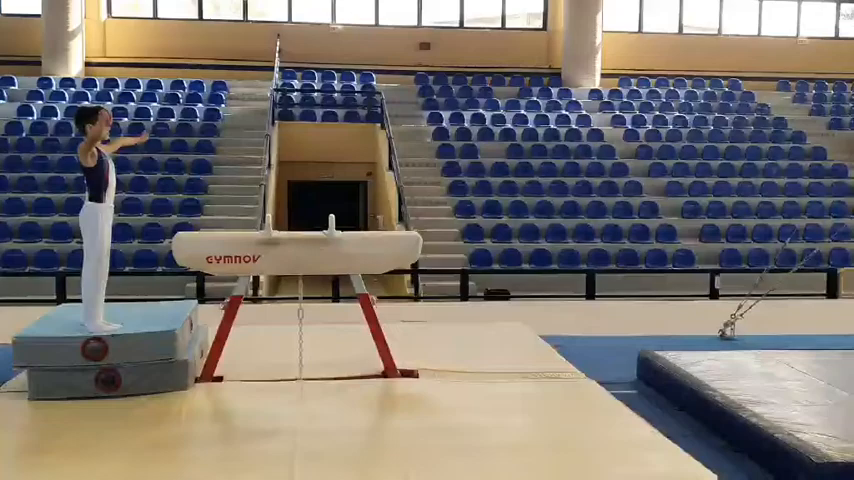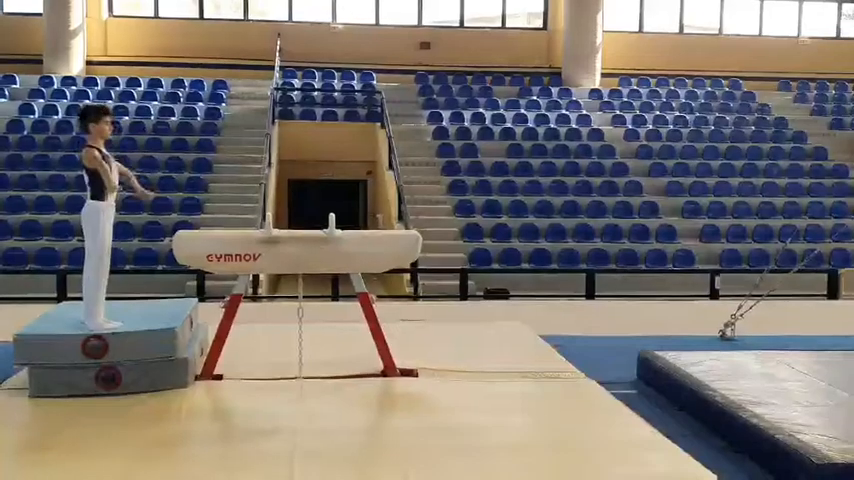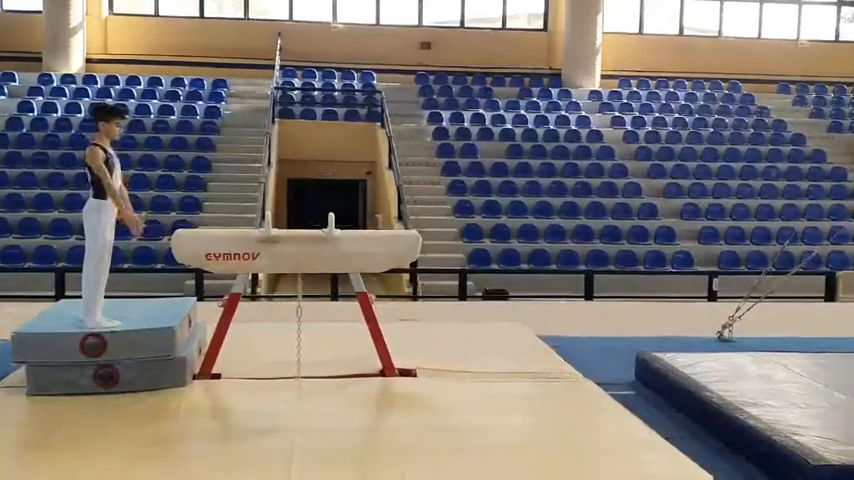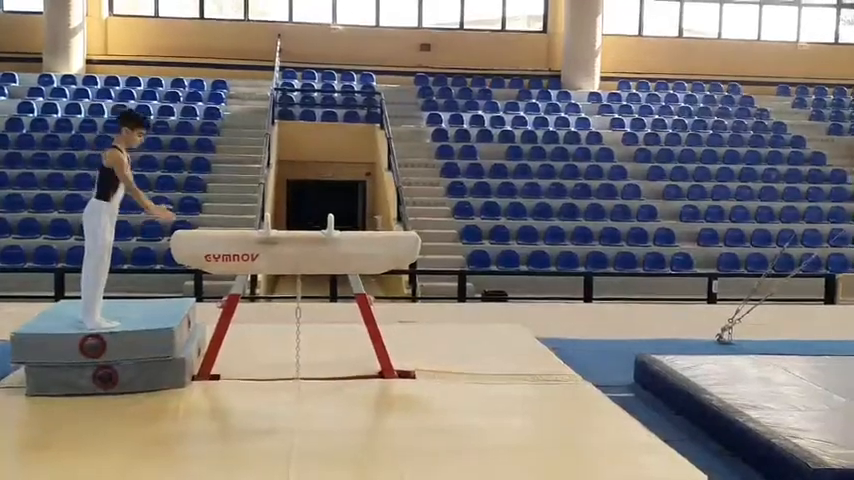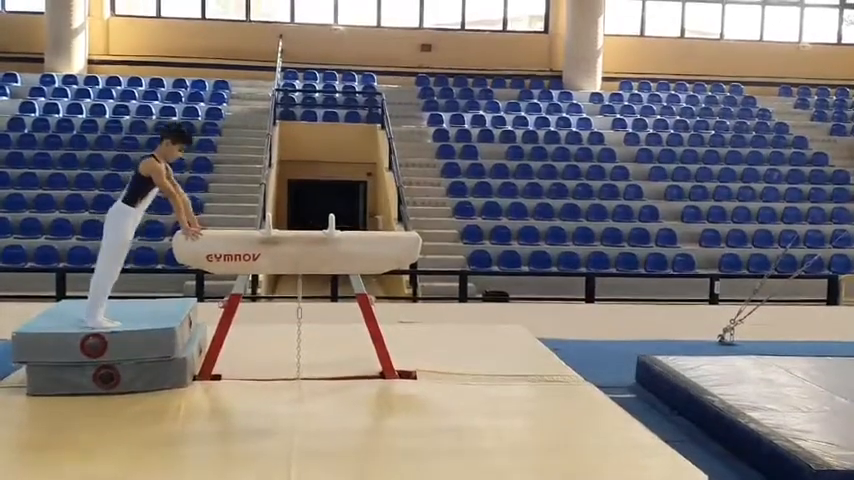
dt=0.4s
person 1, frame 1
left shoulder: (102, 149)
right shoulder: (87, 150)
left elbow: (119, 142)
right elbow: (92, 139)
left wrist: (138, 139)
right wrist: (103, 125)
left hip: (103, 212)
right hip: (95, 212)
left knee: (98, 265)
right knee: (95, 265)
left ankle: (93, 317)
right ankle: (93, 320)
person 1, frame 2
left shoulder: (102, 151)
right shoulder: (90, 152)
left elbow: (122, 170)
right elbow: (102, 167)
left wrist: (138, 188)
right wrist: (110, 182)
left hip: (104, 210)
right hip: (97, 210)
left knee: (98, 264)
right knee: (97, 264)
left ankle: (93, 315)
right ankle: (94, 318)
person 1, frame 3
left shoulder: (109, 151)
right shoulder: (95, 151)
left elbow: (119, 185)
right elbow: (108, 185)
left wrist: (130, 214)
right wrist: (125, 214)
left hip: (108, 210)
right hip: (99, 210)
left knee: (100, 263)
right knee: (97, 262)
left ankle: (92, 314)
right ankle: (92, 317)
person 1, frame 4
left shoulder: (122, 155)
right shoulder: (115, 155)
left elbow: (130, 188)
right elbow: (131, 188)
left wrist: (153, 206)
right wrist: (154, 212)
left hip: (106, 213)
right hip: (100, 212)
left knee: (99, 265)
right knee: (96, 264)
left ankle: (91, 314)
right ankle: (91, 317)
person 1, frame 5
left shoulder: (164, 167)
right shoulder: (152, 164)
left elbow: (181, 195)
right elbow: (173, 197)
left wrist: (194, 223)
right wrist: (184, 227)
left hip: (129, 218)
right hip: (123, 216)
left knee: (112, 266)
right knee: (109, 265)
left ankle: (95, 313)
right ankle: (93, 316)
